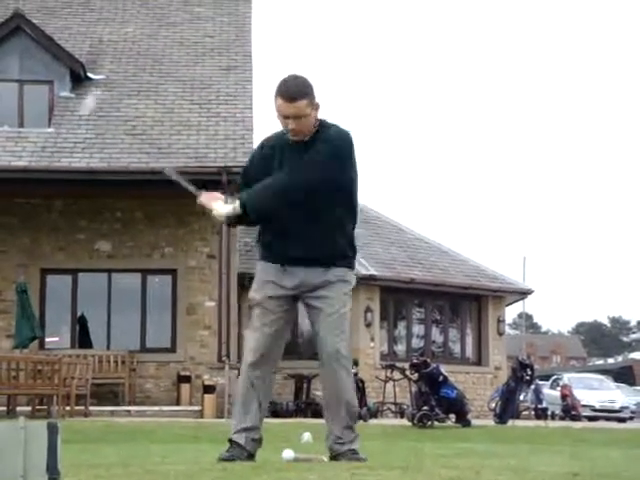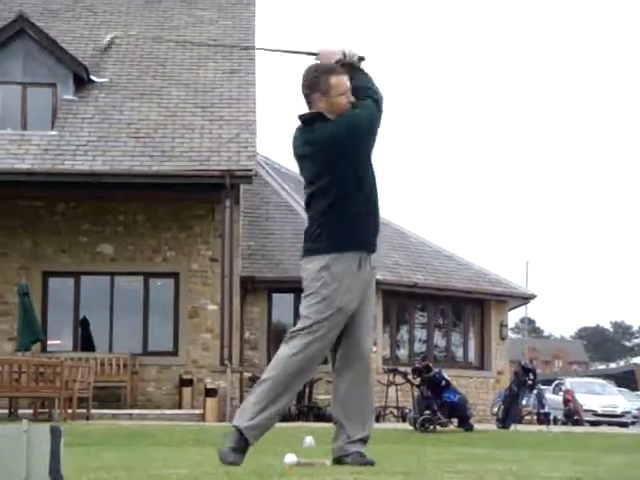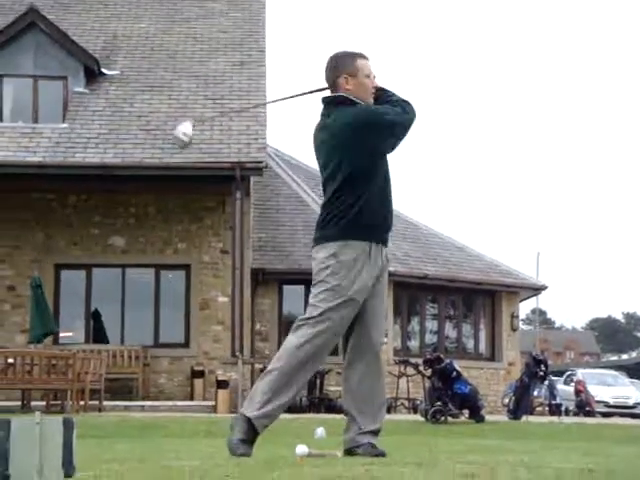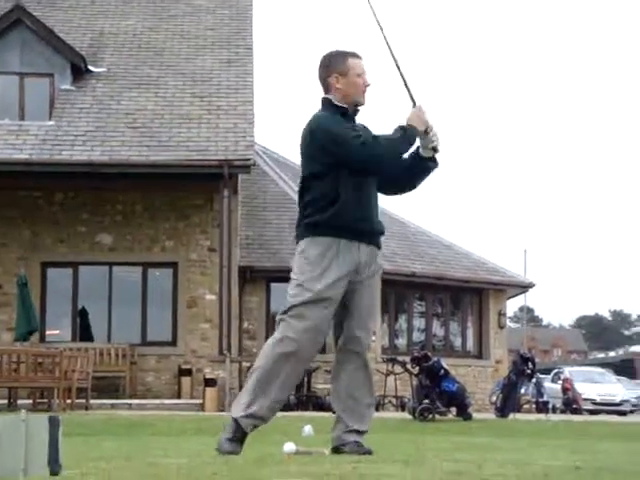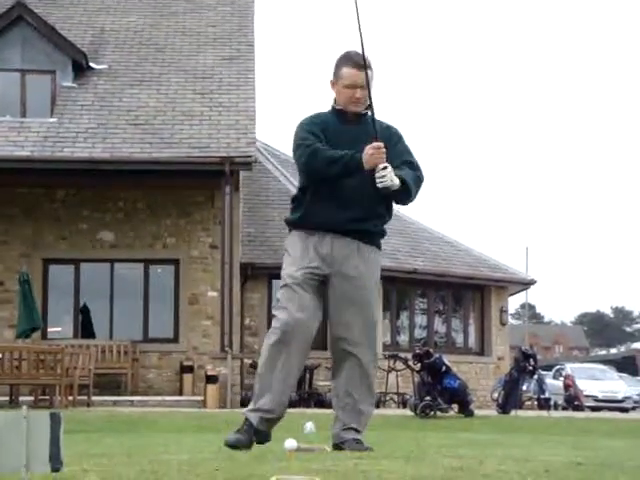
dt=0.5s
person 1, frame 1
left shoulder: (336, 143)
right shoulder: (271, 148)
left elbow: (287, 189)
right elbow: (250, 195)
left wrist: (234, 205)
right wrist: (232, 207)
left hip: (329, 270)
right hip: (277, 267)
left knee: (334, 355)
right knee: (258, 354)
left ankle: (343, 441)
right ankle: (243, 439)
person 1, frame 2
left shoulder: (307, 134)
right shoulder: (347, 130)
left elbow: (359, 101)
right elbow: (372, 98)
left wrist: (338, 70)
right wrist: (350, 65)
left hip: (355, 259)
right hip: (335, 260)
left knee: (356, 355)
right knee: (304, 347)
left ankle: (350, 443)
right ankle: (243, 429)
person 1, frame 3
left shoulder: (330, 122)
right shoulder: (362, 119)
right elbow: (404, 111)
left wrist: (368, 94)
right wrist: (376, 94)
left hip: (367, 248)
right hip: (347, 248)
left knee: (368, 345)
right knee: (313, 334)
left ankle: (361, 434)
right ankle: (252, 417)
person 1, frame 4
left shoulder: (360, 133)
right shoulder: (322, 127)
left elbow: (395, 180)
right elbow: (375, 157)
left wrist: (426, 152)
right wrist: (409, 130)
left hip: (366, 249)
right hip: (324, 245)
left knee: (357, 345)
right knee: (295, 336)
left ankle: (349, 432)
right ankle: (241, 422)
person 1, frame 5
left shoulder: (387, 135)
right shoulder: (313, 126)
left elbow: (413, 179)
right elbow: (313, 162)
left wrist: (394, 178)
right wrist: (359, 162)
left hip: (361, 247)
right hip: (309, 240)
left knee: (357, 342)
right knee: (288, 328)
left ankle: (349, 429)
right ankle: (259, 419)
